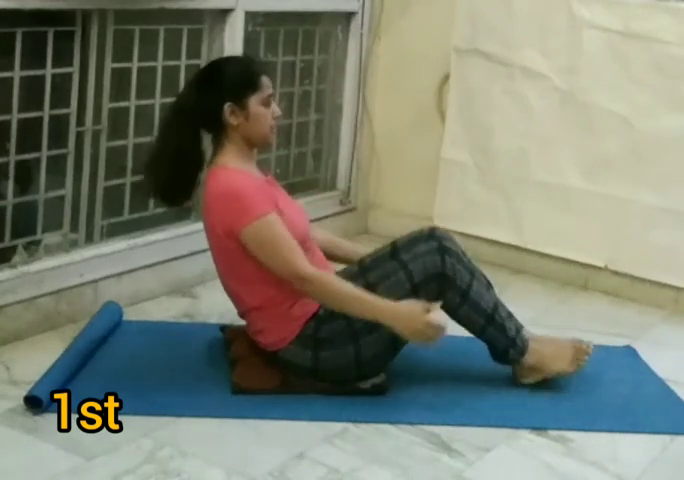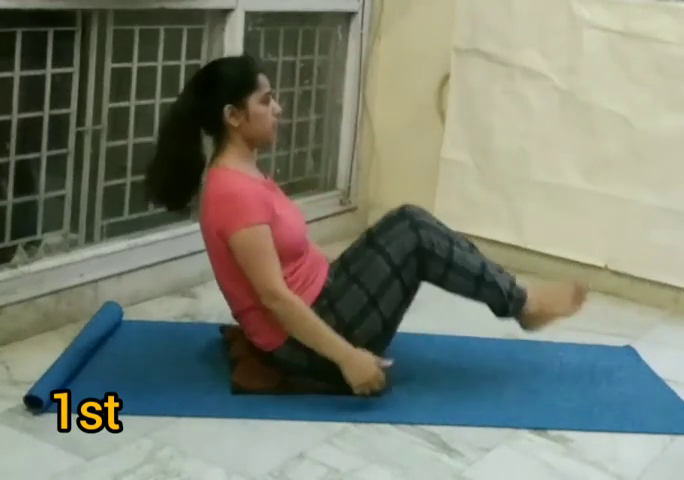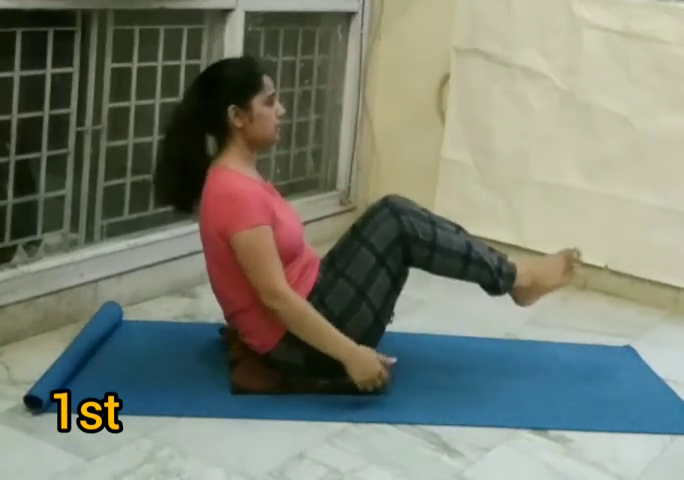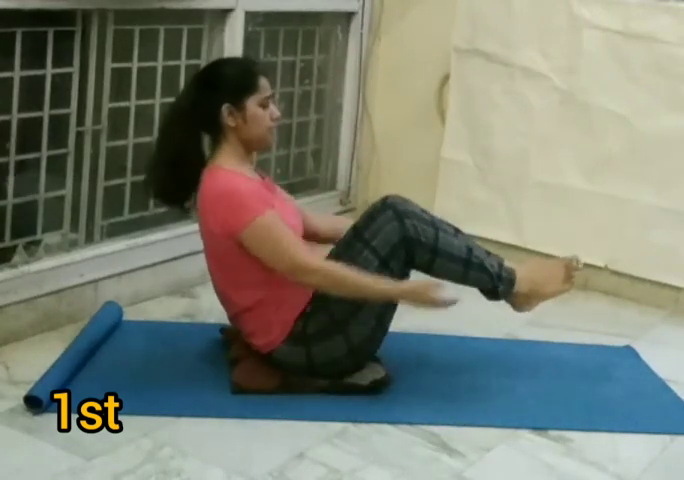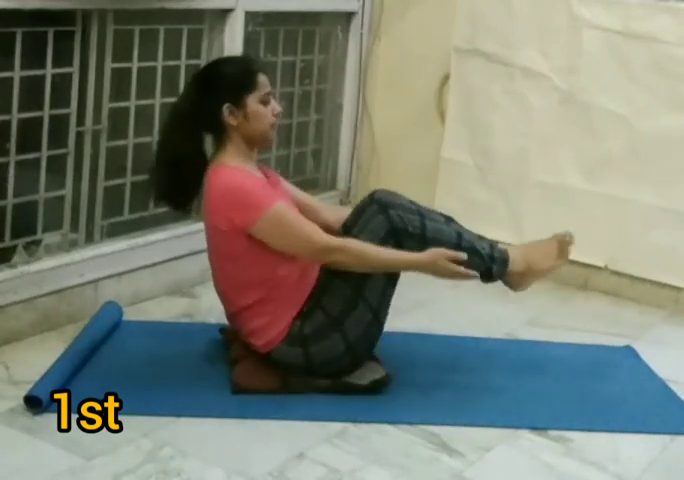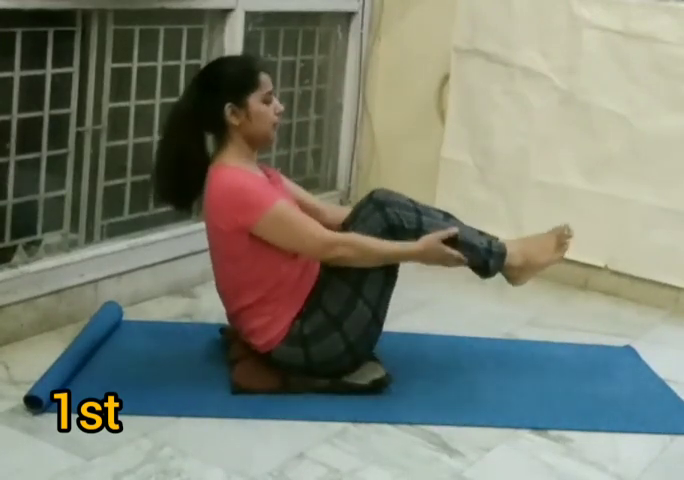
dt=0.4s
person 1, frame 1
left shoulder: (242, 174)
right shoulder: (234, 190)
left elbow: (305, 235)
right elbow: (303, 276)
left wrist: (381, 258)
right wrist: (391, 313)
left hip: (315, 314)
right hip: (310, 342)
left knee: (431, 241)
right knee: (436, 258)
left ankle: (514, 343)
right ankle: (523, 354)
person 1, frame 2
left shoulder: (241, 175)
right shoulder: (234, 192)
right elbow: (274, 295)
left wrist: (350, 267)
right wrist: (347, 356)
left hip: (317, 304)
right hip: (302, 343)
left knee: (407, 223)
right knee: (412, 236)
left ankle: (514, 297)
right ankle: (521, 304)
person 1, frame 3
left shoulder: (236, 177)
right shoulder: (234, 194)
right elbow: (275, 295)
left wrist: (367, 283)
right wrist: (350, 353)
left hip: (307, 313)
right hip: (297, 342)
left knee: (394, 217)
right knee: (395, 222)
left ankle: (506, 274)
right ankle: (513, 278)
person 1, frame 4
left shoulder: (240, 176)
right shoulder: (230, 191)
left elbow: (310, 225)
right elbow: (304, 268)
left wrist: (377, 237)
right wrist: (400, 290)
left hip: (305, 313)
right hip: (303, 341)
left knee: (394, 216)
right knee: (397, 221)
left ankle: (505, 279)
right ankle: (511, 284)
person 1, frame 5
left shoulder: (246, 173)
right shoulder: (235, 187)
left elbow: (324, 217)
right elbow: (329, 250)
left wrist: (413, 229)
right wrist: (420, 262)
left hip: (302, 313)
right hip: (303, 340)
left knee: (382, 208)
right knee: (385, 213)
left ankle: (497, 259)
right ankle: (507, 265)
person 1, frame 6
left shoulder: (248, 173)
right shoulder: (236, 188)
left elbow: (327, 216)
right elbow: (332, 247)
left wrist: (416, 227)
right wrist: (417, 250)
left hip: (302, 313)
right hip: (305, 340)
left knee: (380, 208)
right knee: (383, 213)
left ankle: (498, 254)
right ankle: (505, 258)
